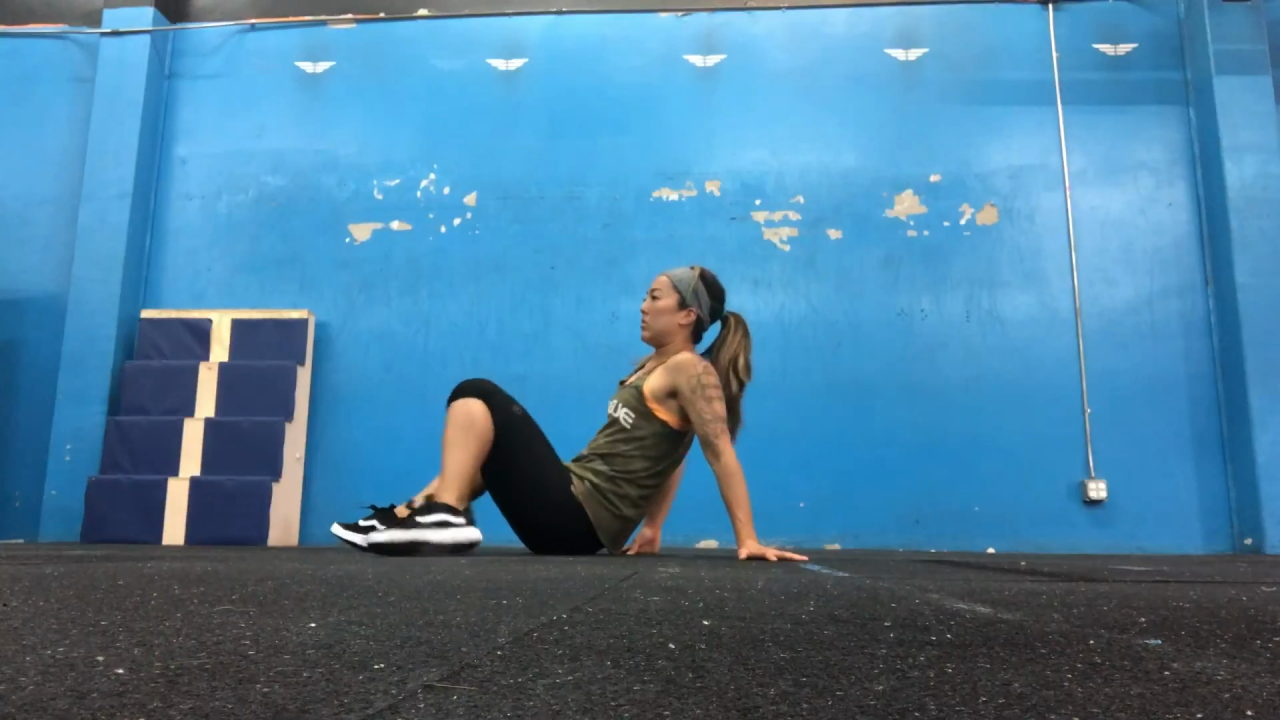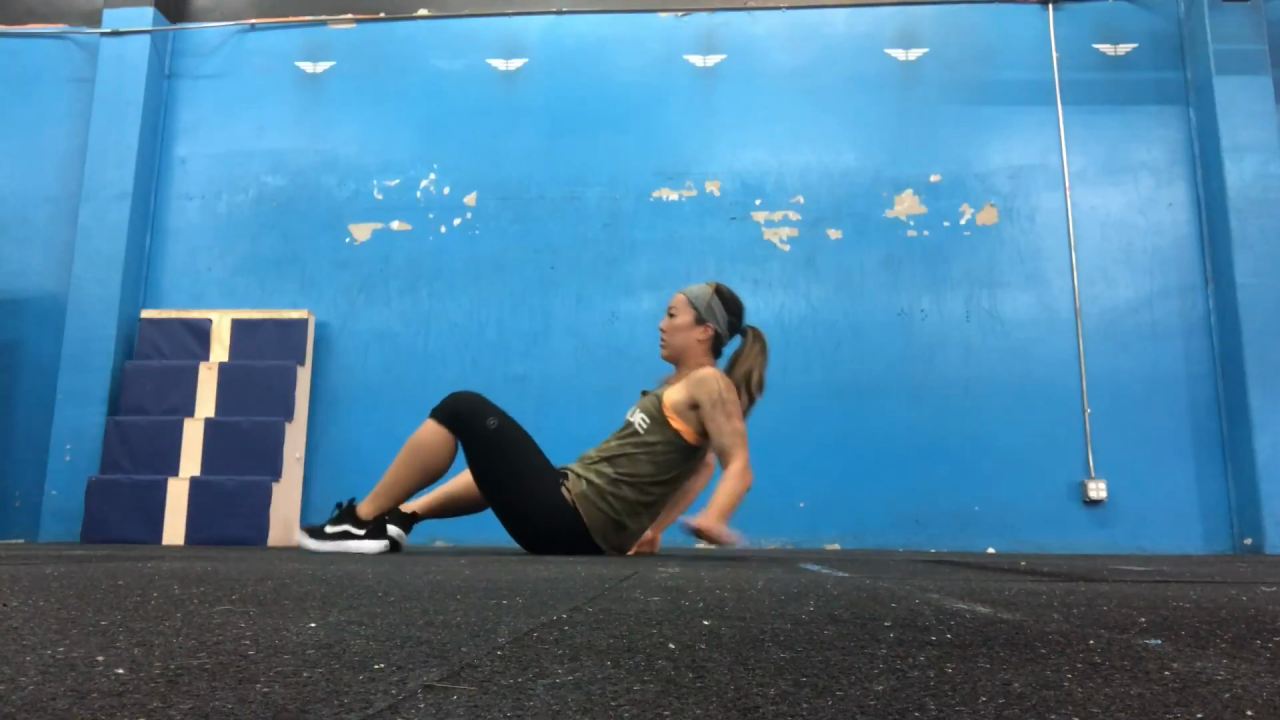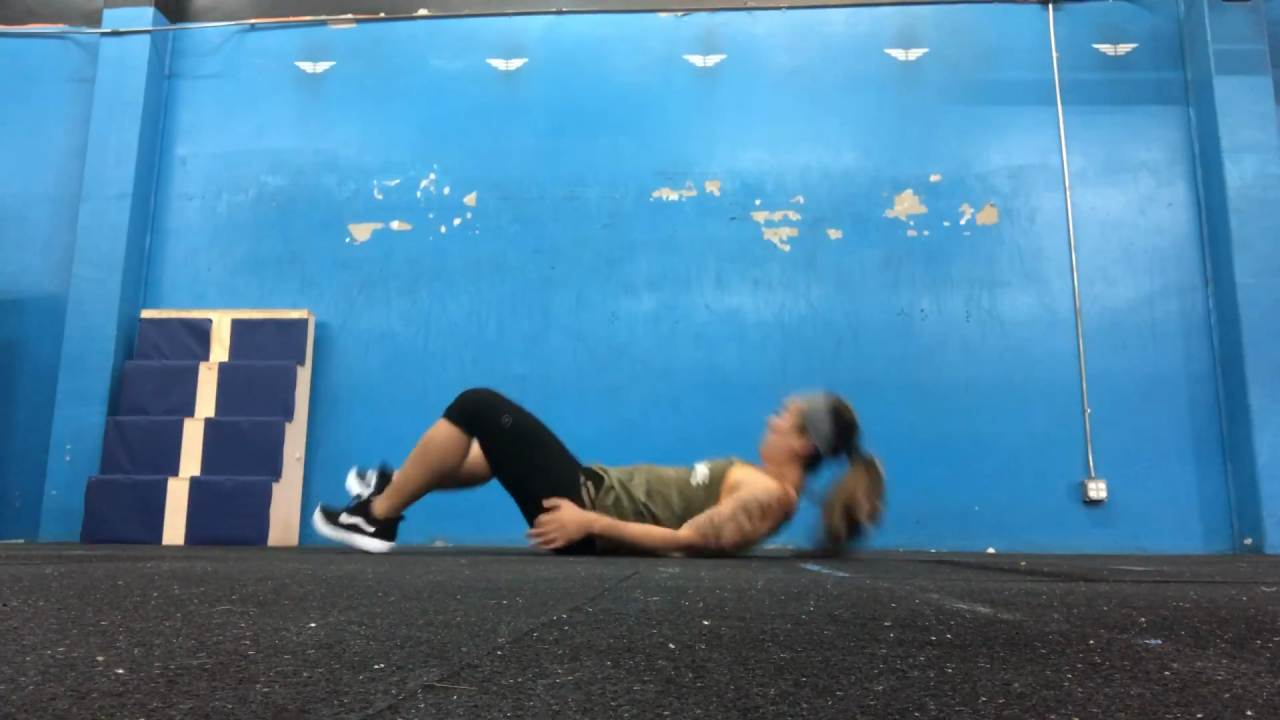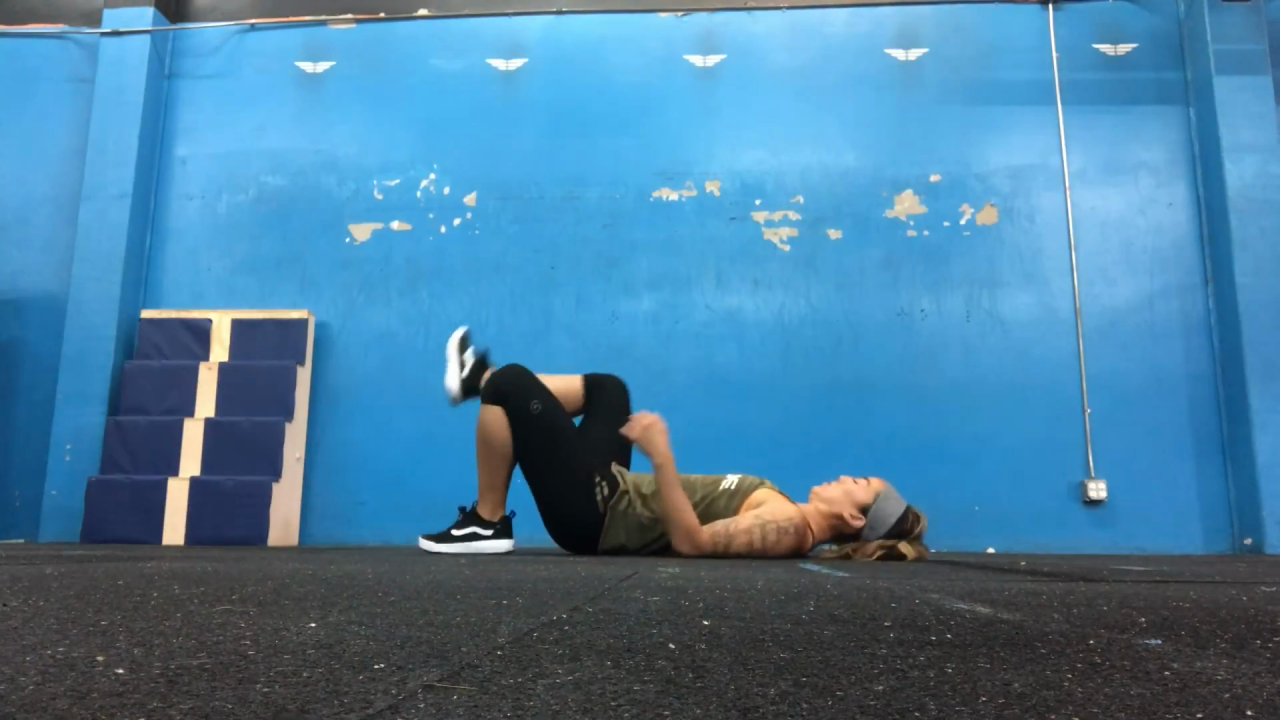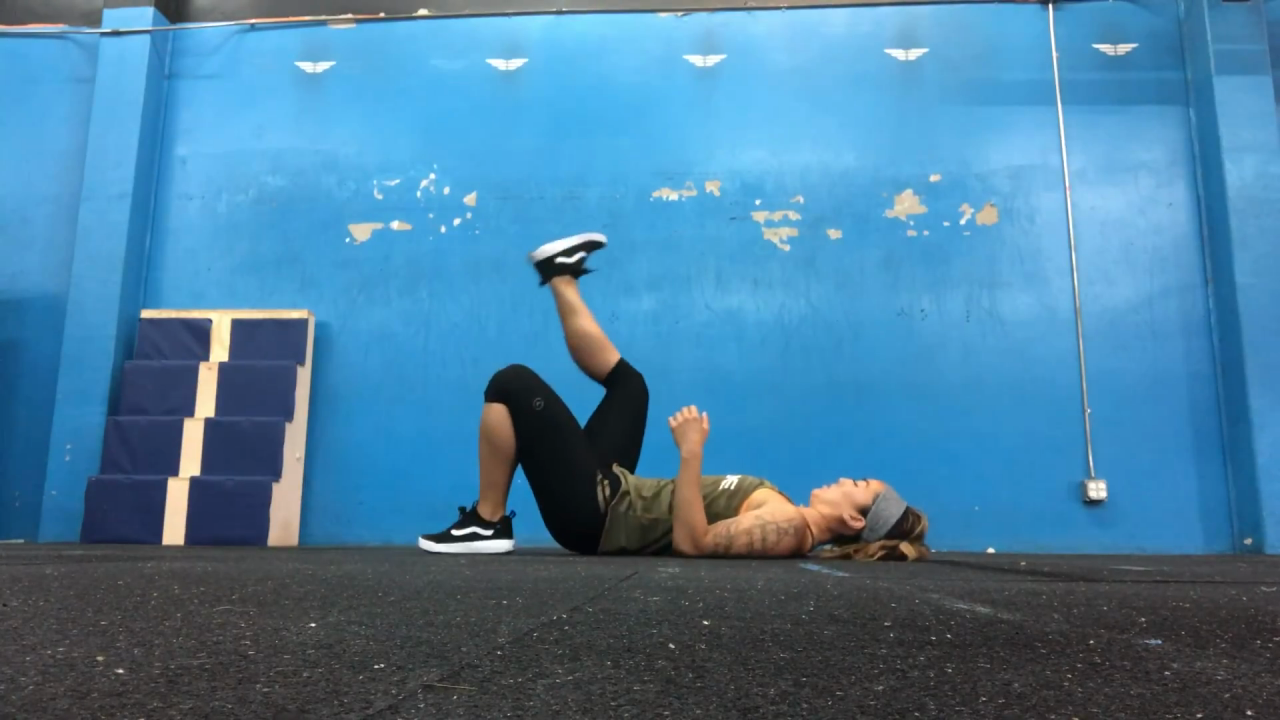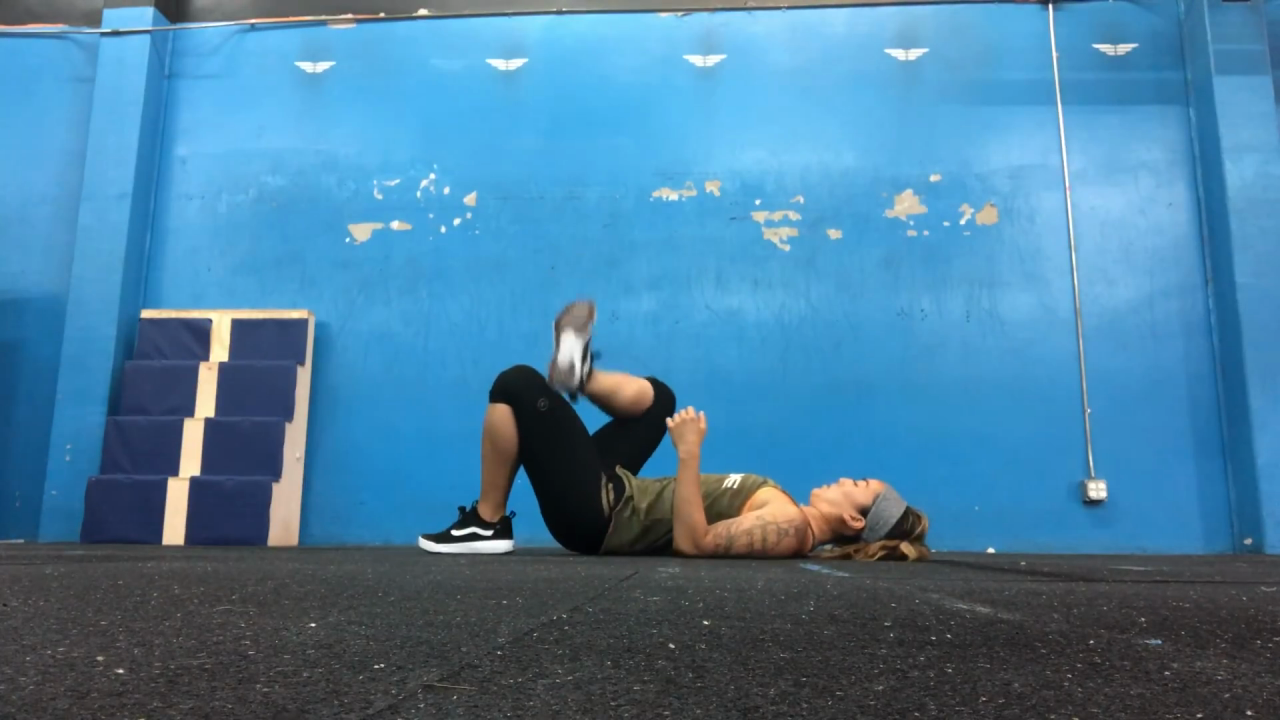
dt=0.4s
person 1, frame 1
left shoulder: (690, 370)
right shoulder: (652, 366)
left elbow: (720, 452)
right elbow: (661, 451)
left wrist: (747, 539)
right wrist: (651, 527)
left hip: (571, 520)
right hip: (573, 516)
left knee: (475, 394)
right knee: (484, 442)
left ankle: (449, 515)
right ankle: (400, 518)
person 1, frame 2
left shoulder: (710, 385)
right shoulder: (685, 384)
left elbow: (738, 466)
right elbow: (696, 467)
left wrist: (714, 519)
right wrist: (654, 527)
left hip: (566, 521)
right hip: (577, 525)
left knee: (463, 410)
right knee: (491, 462)
left ankle: (362, 523)
right ankle: (399, 518)
person 1, frame 3
left shoulder: (768, 495)
right shoulder: (763, 481)
left elbow: (685, 540)
left wrist: (588, 523)
left hip: (591, 509)
right hip: (597, 490)
left knee: (478, 407)
right knee: (500, 446)
left ankle: (375, 518)
right ankle: (392, 485)
person 1, frame 4
left shoulder: (787, 530)
right shoulder: (792, 515)
left elbow: (690, 540)
left wrist: (661, 455)
left hip: (593, 514)
right hip: (612, 494)
left knee: (514, 382)
right knee: (607, 389)
left ankle: (486, 525)
right ankle: (479, 380)
person 1, frame 5
left shoulder: (788, 531)
right shoulder: (790, 519)
left elbow: (691, 541)
left wrist: (690, 453)
left hip: (593, 515)
right hip: (611, 496)
left knee: (512, 383)
right knee: (627, 381)
left ankle: (487, 524)
right ankle: (562, 279)
person 1, frame 6
left shoulder: (790, 528)
right shoulder: (791, 519)
left elbow: (691, 540)
left wrist: (689, 455)
left hip: (595, 516)
right hip: (613, 497)
left knee: (516, 384)
left ankle: (486, 525)
right ankle: (578, 373)
